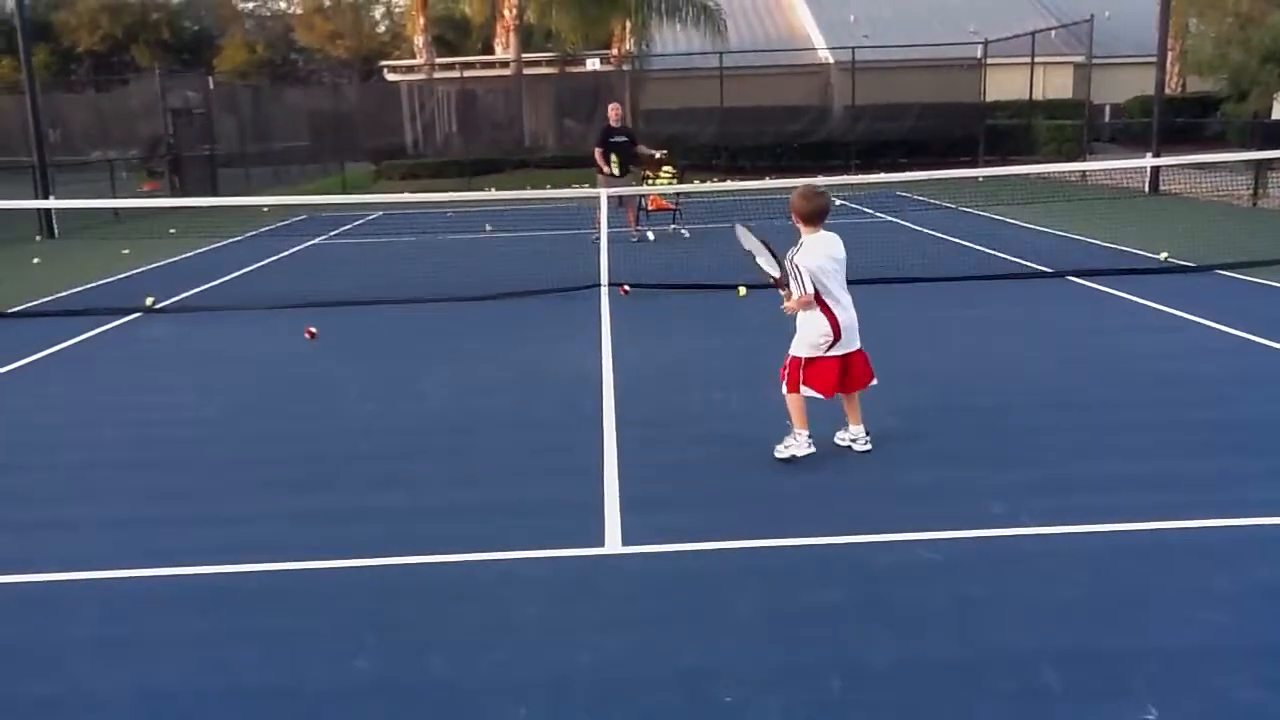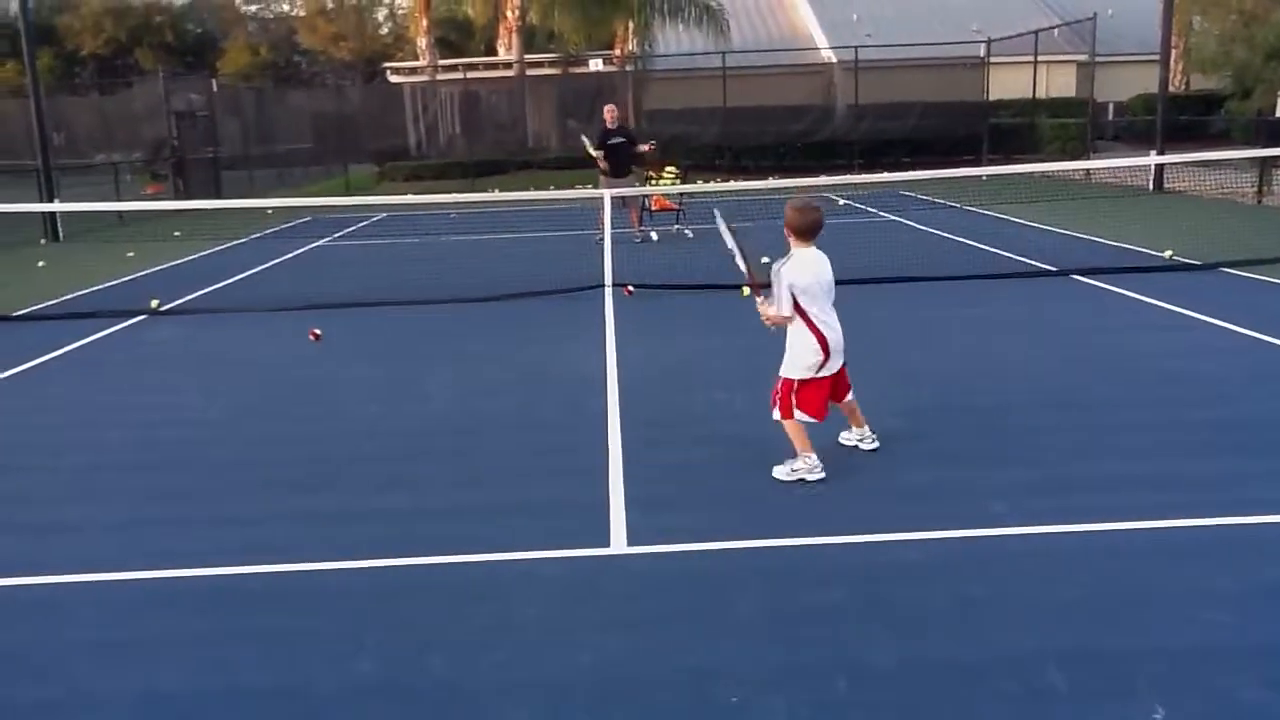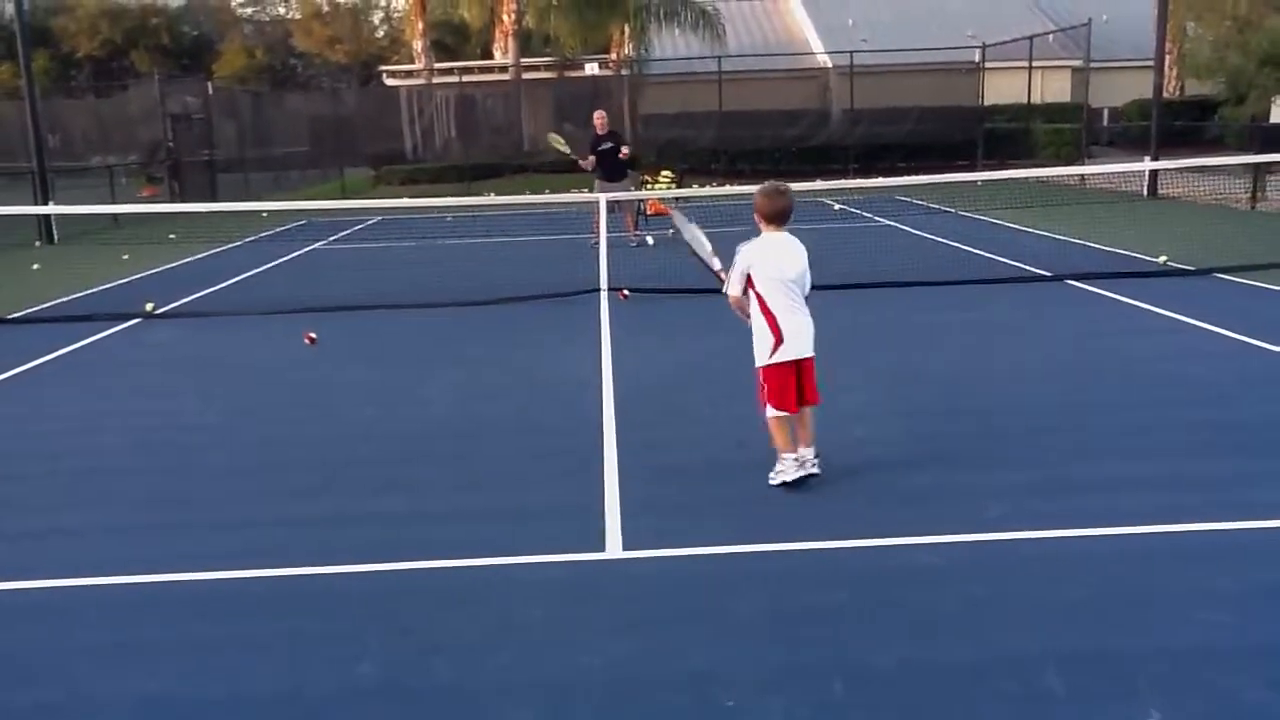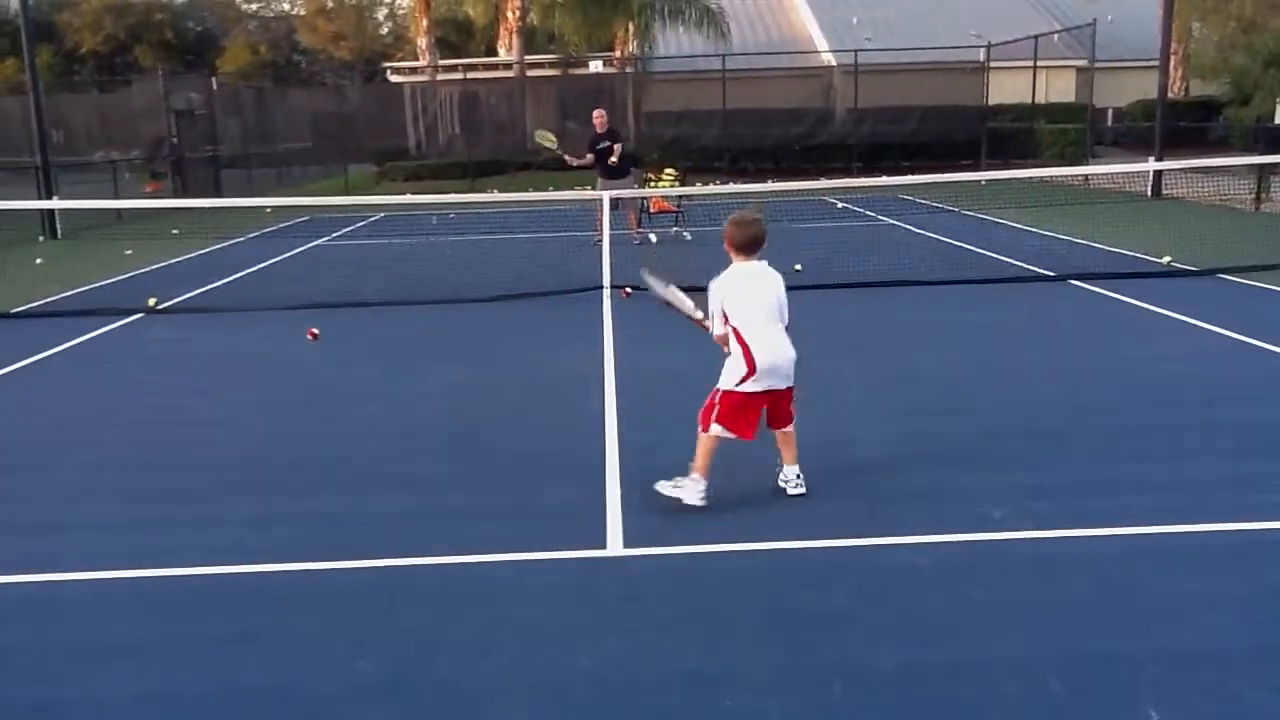
dt=0.2s
person 1, frame 1
left shoulder: (798, 256)
right shoulder: (835, 241)
left elbow: (805, 300)
left wrist: (791, 304)
right wrist: (797, 294)
left hip: (819, 330)
right hip: (847, 324)
left knee: (792, 380)
right knee: (846, 380)
left ankle: (801, 439)
right ankle: (857, 433)
person 1, frame 2
left shoulder: (784, 269)
right shoulder: (822, 260)
left elbow: (782, 317)
left wrist: (766, 311)
right wrist: (777, 310)
left hip: (808, 349)
right hip: (833, 340)
left knee: (784, 403)
right knee: (838, 392)
left ankle: (808, 461)
right ankle: (863, 433)
person 1, frame 3
left shoulder: (749, 251)
right shoulder: (798, 247)
left elbow: (735, 298)
right elbow: (804, 290)
left wrist: (747, 312)
left hip: (773, 337)
right hip: (803, 332)
left knee: (775, 402)
right knee: (804, 398)
left ankle: (788, 461)
right ankle: (807, 456)
person 1, frame 4
left shoulder: (721, 284)
right shoulder: (775, 278)
left elbow: (721, 337)
right elbow: (781, 322)
left hip: (748, 364)
right hip: (783, 359)
left knee: (711, 421)
right knee: (782, 420)
left ankle: (695, 484)
right ankle: (792, 475)
